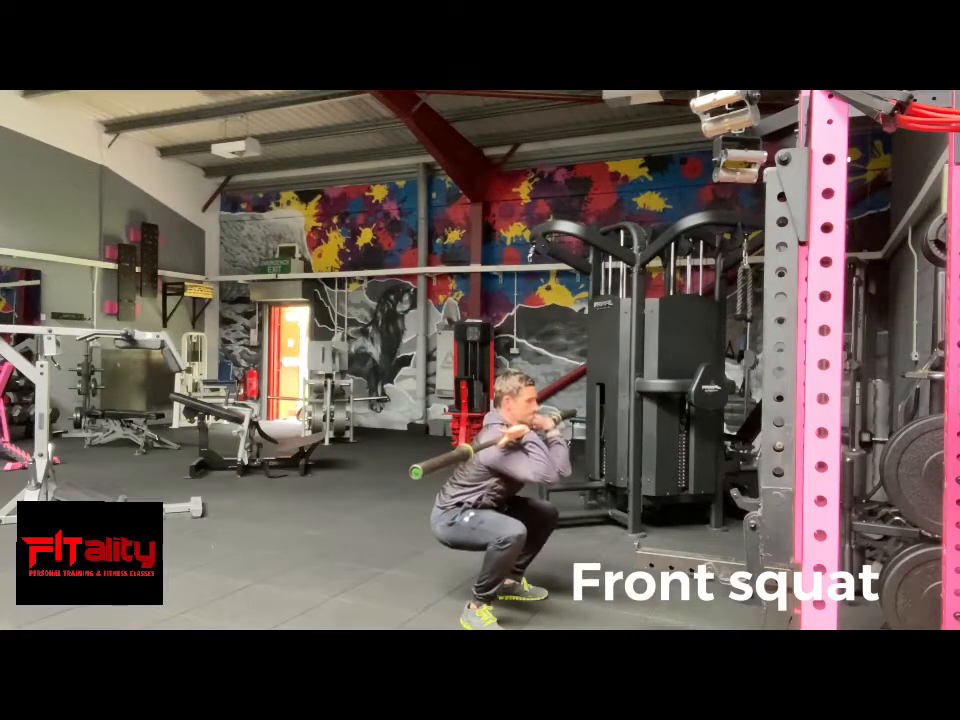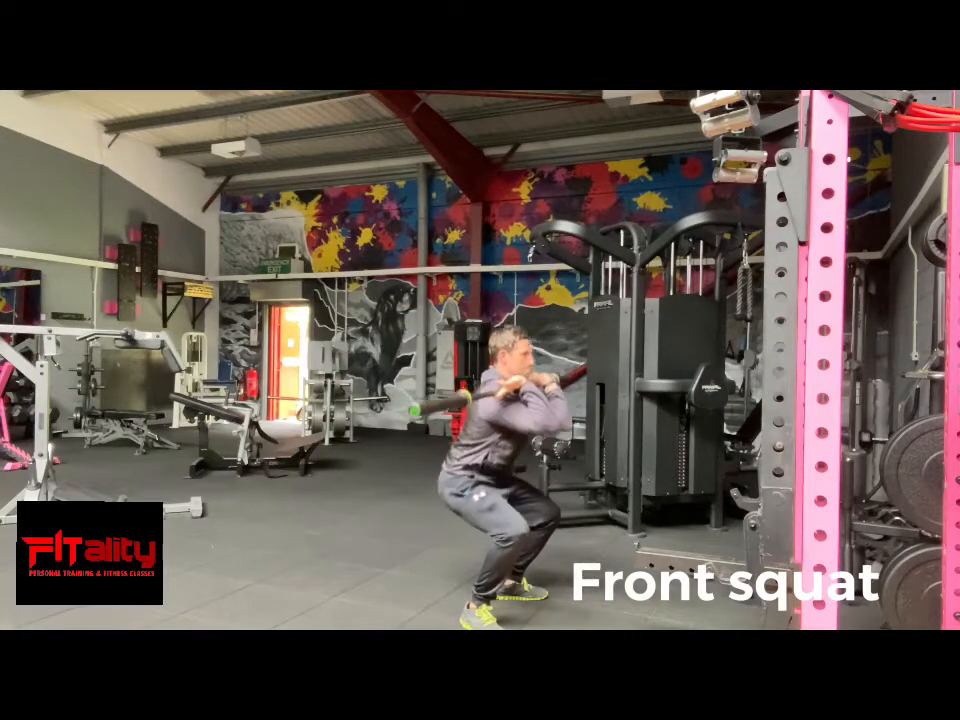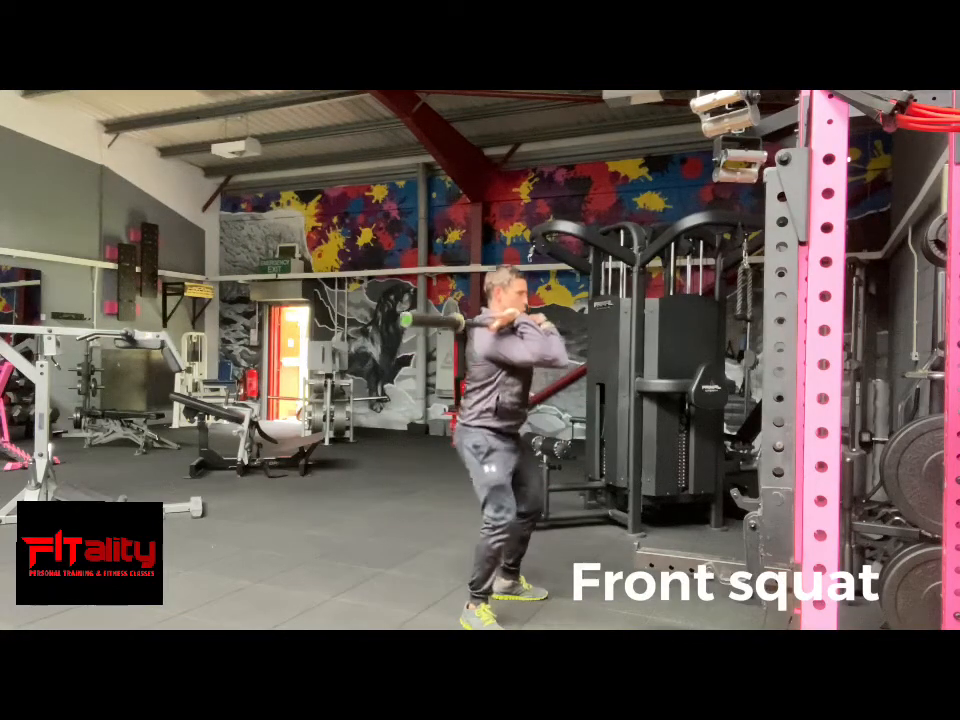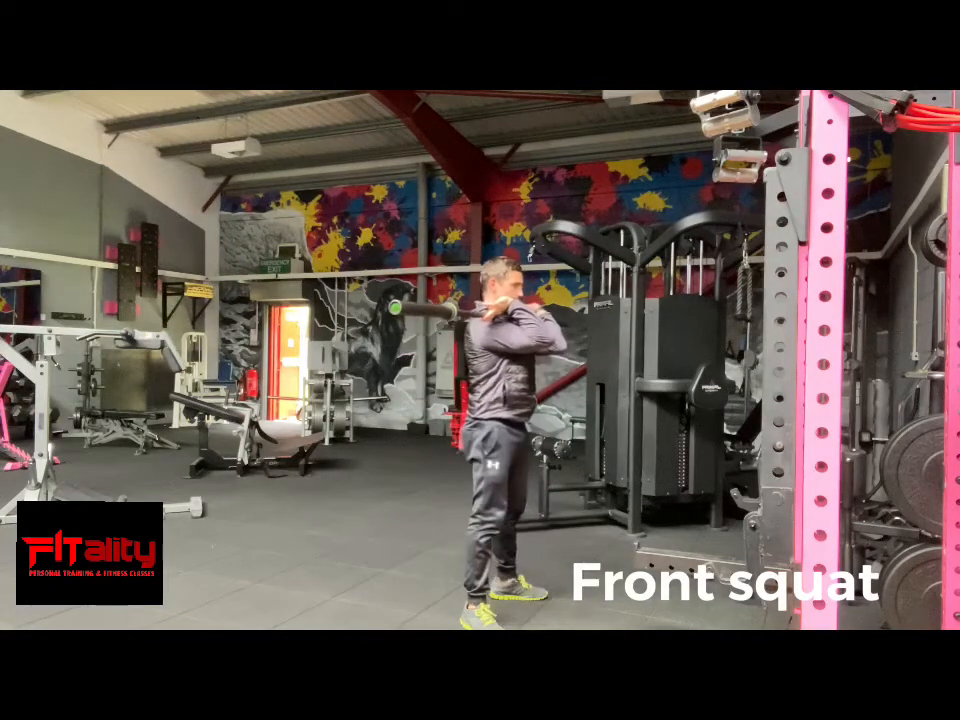
dt=0.4s
person 1, frame 1
left shoulder: (519, 434)
right shoulder: (497, 442)
left elbow: (562, 470)
right elbow: (545, 475)
left wrist: (551, 431)
right wrist: (530, 435)
left hip: (485, 507)
right hip: (453, 516)
left knee: (546, 515)
right knee: (512, 533)
left ankle: (510, 580)
right ankle: (476, 607)
person 1, frame 2
left shoulder: (517, 391)
right shoulder: (495, 397)
left elbow: (561, 423)
right elbow: (543, 424)
left wrist: (550, 387)
right wrist: (530, 386)
left hip: (497, 476)
right hip: (464, 481)
left knee: (547, 513)
right knee: (514, 531)
left ankle: (511, 580)
right ankle: (476, 607)
person 1, frame 3
left shoulder: (513, 330)
right shoulder: (489, 334)
left elbow: (559, 358)
right elbow: (542, 356)
left wrist: (543, 325)
right wrist: (524, 320)
left hip: (508, 435)
right hip: (482, 436)
left knee: (529, 509)
right knee: (500, 518)
left ankle: (508, 580)
right ankle: (476, 606)
person 1, frame 4
left shoulder: (510, 321)
right shoulder: (486, 325)
left elbow: (557, 343)
right elbow: (543, 341)
left wrist: (537, 312)
right wrist: (516, 307)
left hip: (513, 427)
right hip: (491, 429)
left knee: (512, 511)
right knee: (488, 515)
left ankle: (506, 579)
right ankle: (474, 605)
